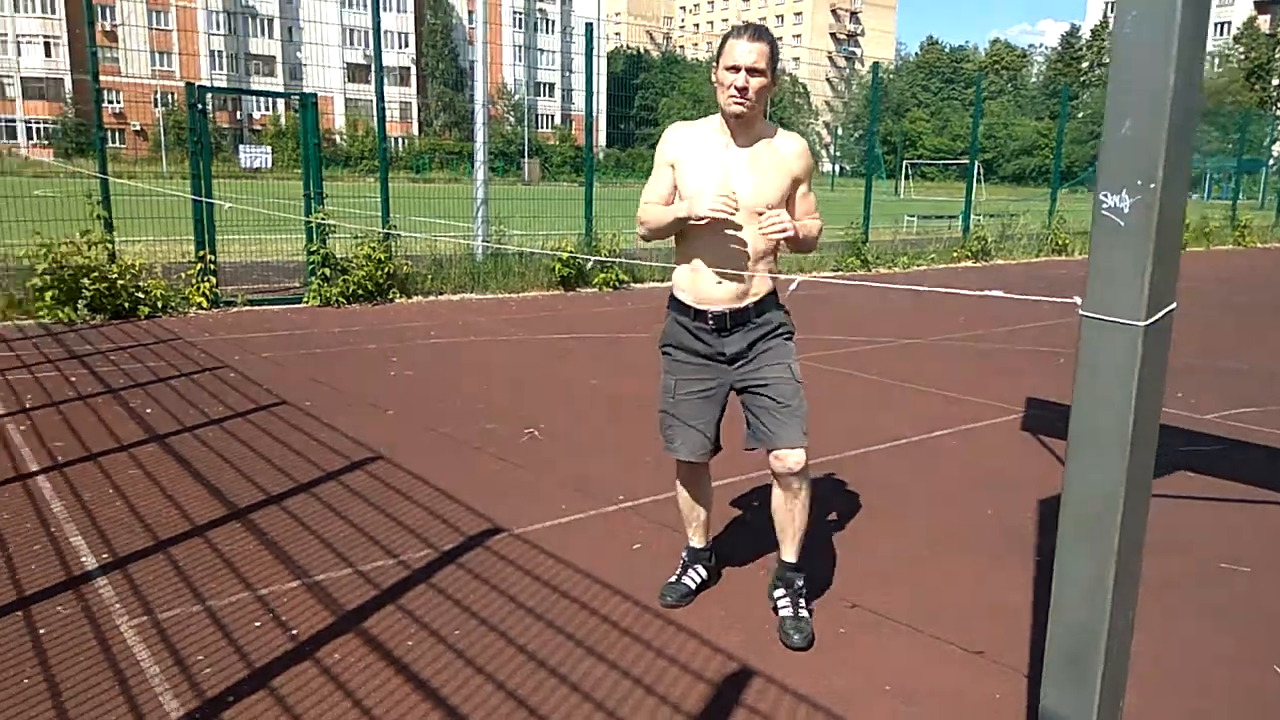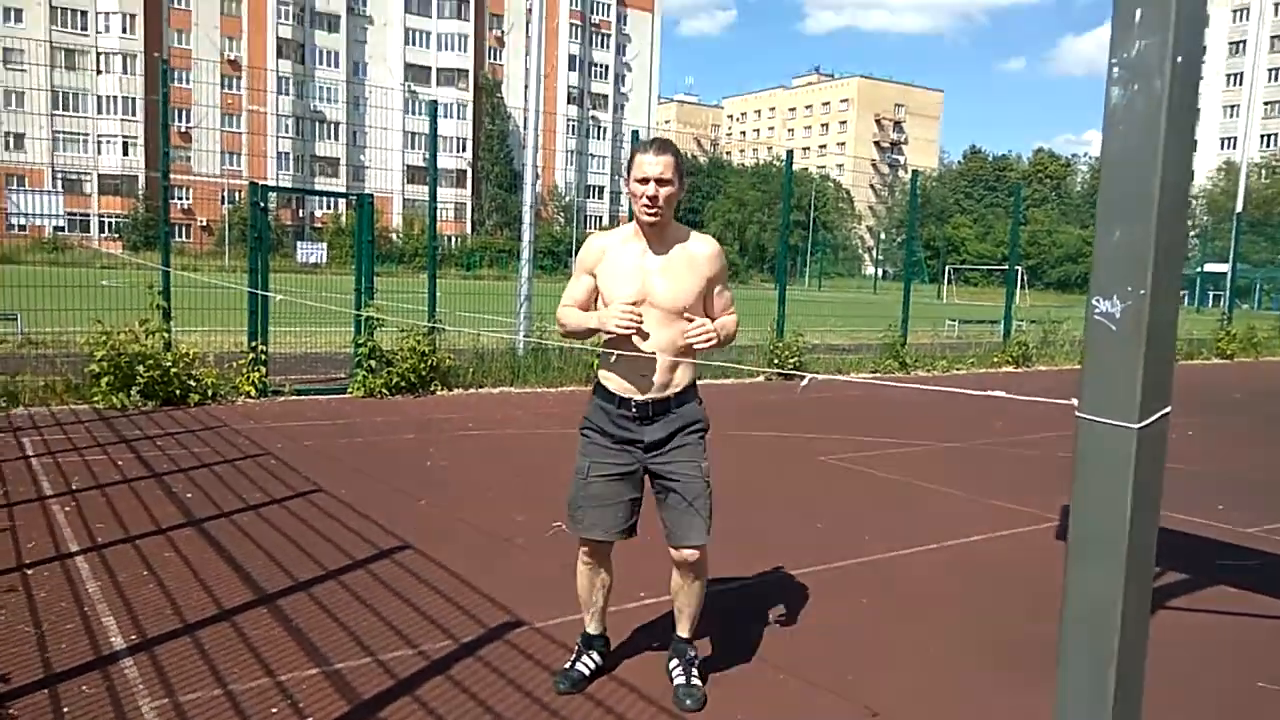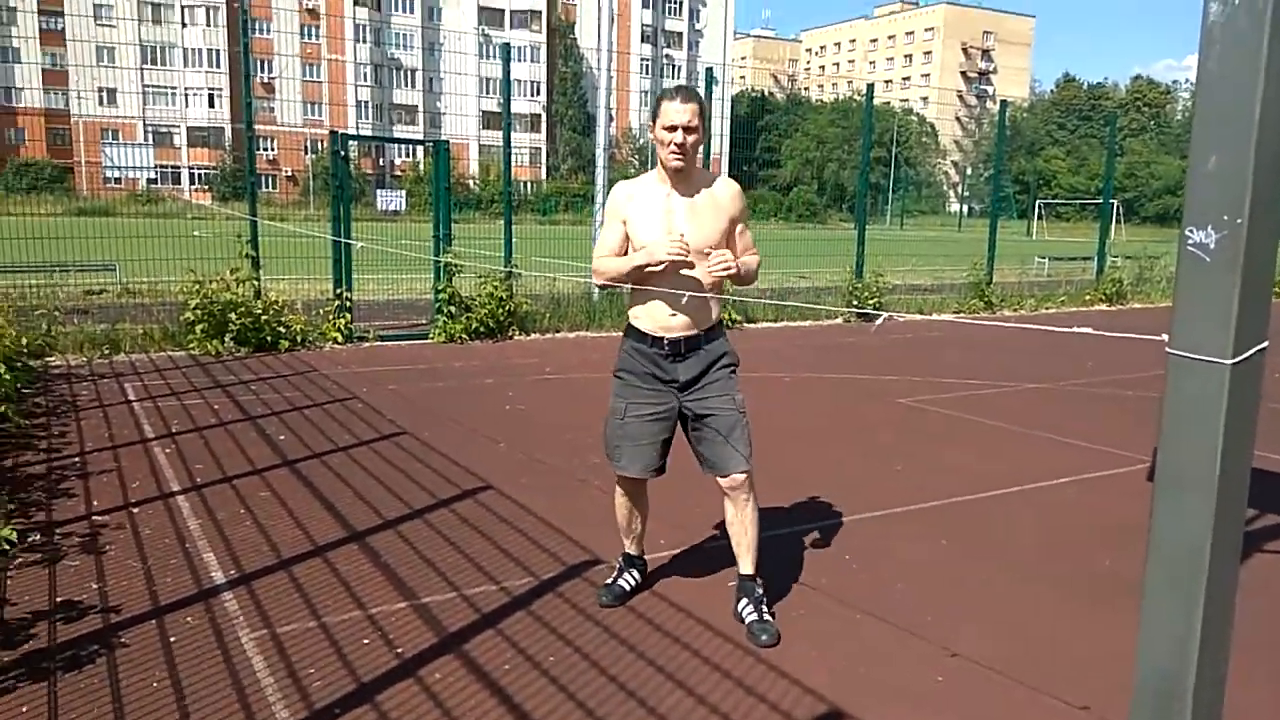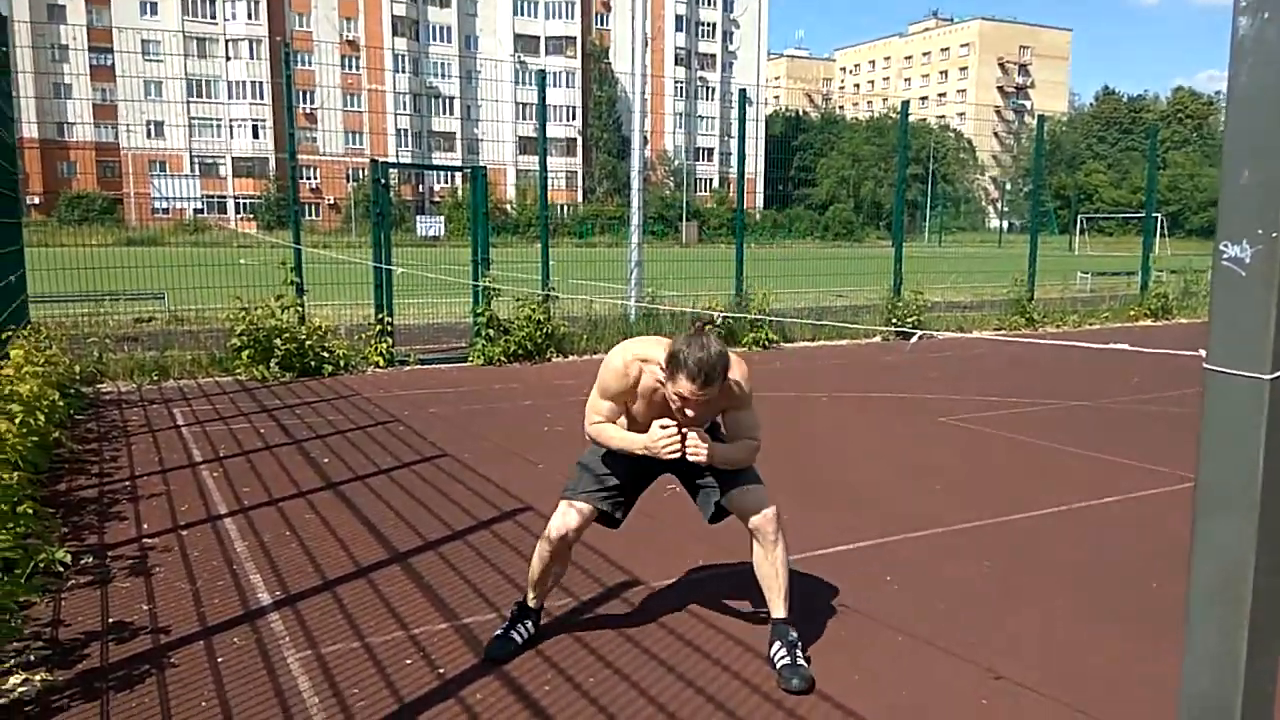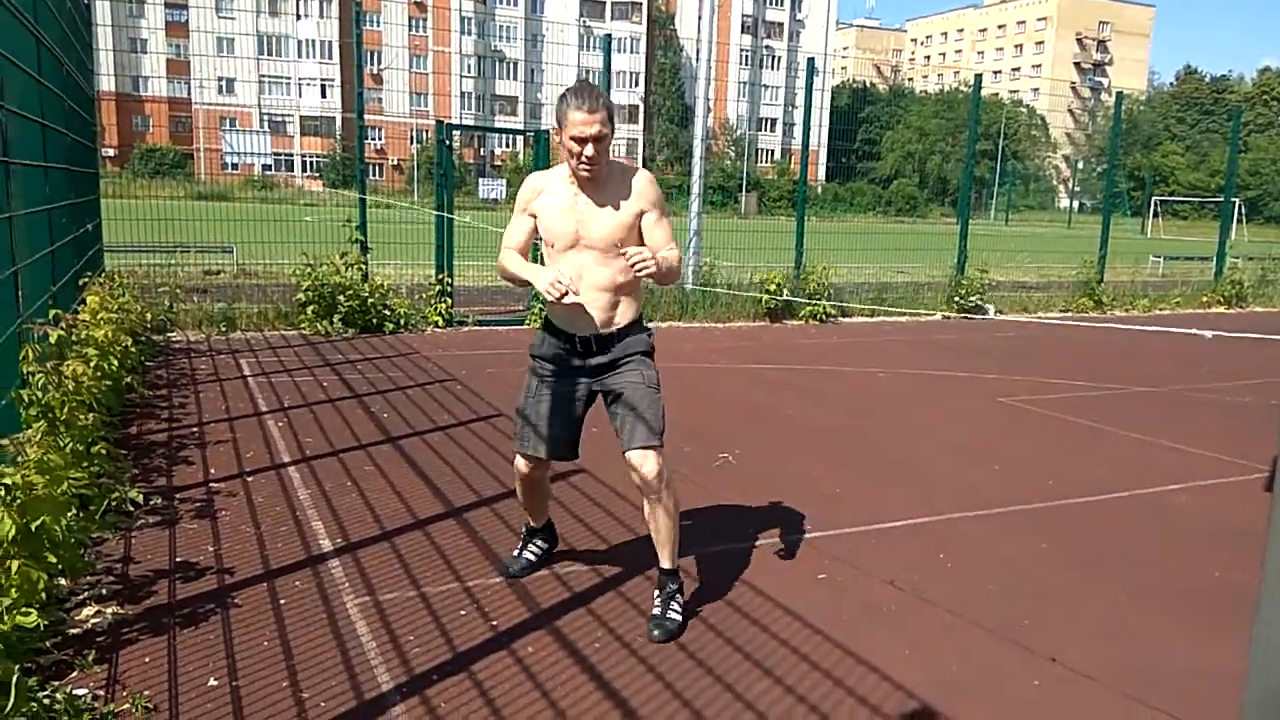
dt=1s
person 1, frame 1
left shoulder: (792, 151)
right shoulder: (679, 139)
left elbow: (811, 230)
right elbow: (644, 224)
left wrist: (795, 229)
right wrist: (686, 208)
left hip: (761, 327)
right hip: (689, 327)
left knee: (789, 461)
right knee: (689, 459)
left ankle: (789, 581)
right ankle: (700, 558)
person 1, frame 2
left shoulder: (705, 252)
right shoulder: (599, 247)
left elbow: (726, 320)
right elbow: (565, 318)
left wrist: (715, 333)
right wrist: (597, 319)
left hip: (677, 417)
right hip: (610, 414)
left knee: (690, 551)
right knee: (593, 542)
left ankle: (682, 653)
right ankle: (593, 645)
person 1, frame 3
left shoulder: (727, 194)
right shoulder: (625, 194)
left elbow: (751, 260)
right elbow: (599, 269)
left wrist: (736, 266)
right wrist: (641, 258)
left hip: (707, 353)
right hip: (642, 355)
left knee: (737, 478)
right knee: (630, 474)
left ankle: (748, 590)
right ankle: (632, 564)
person 1, frame 4
left shoulder: (733, 377)
right shoulder: (626, 363)
left elbow: (749, 447)
right elbow: (595, 426)
left wrist: (713, 452)
right wrist: (633, 442)
left hip: (704, 451)
right hip: (628, 443)
left knee: (764, 519)
right knee: (561, 527)
left ankle: (782, 636)
right ankle: (526, 615)
person 1, frame 5
left shoulder: (640, 185)
right shoulder: (536, 187)
left elbow: (671, 268)
right elbow: (506, 260)
left wrist: (657, 265)
right wrist: (534, 274)
left hip: (624, 348)
right hip: (558, 346)
left knee: (647, 469)
right knee: (528, 464)
left ankle: (669, 584)
right ankle: (539, 535)
